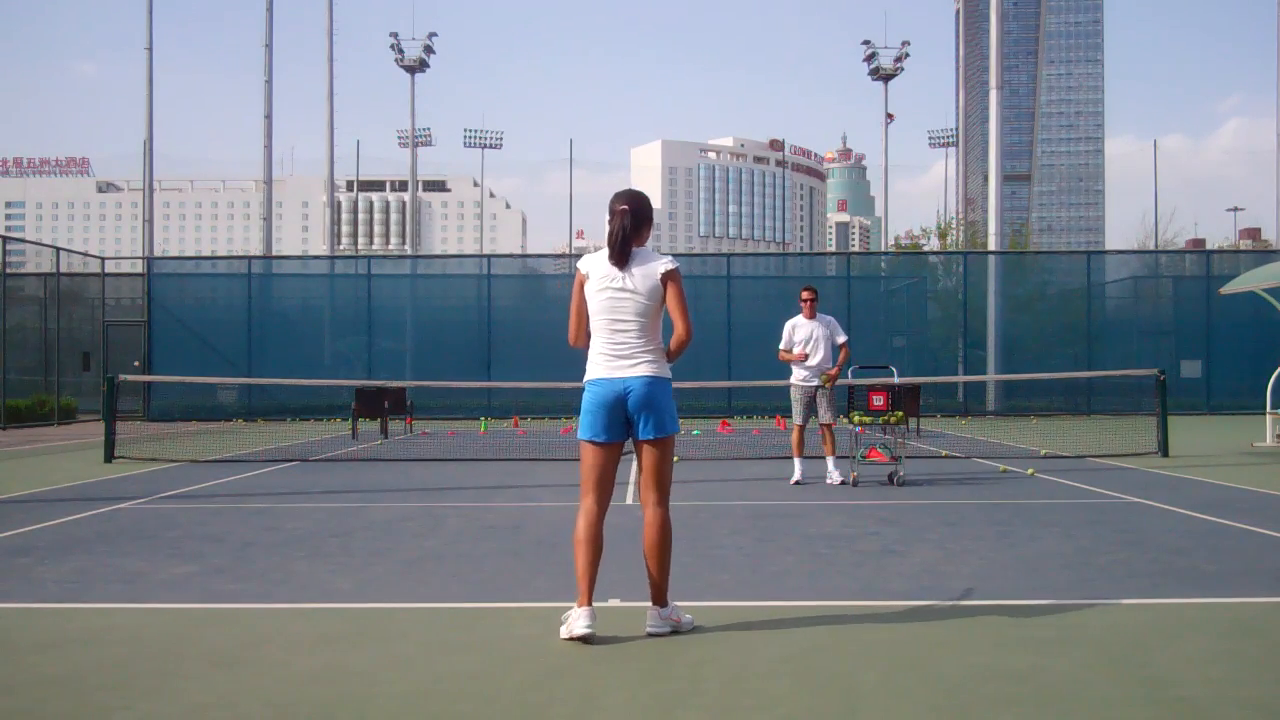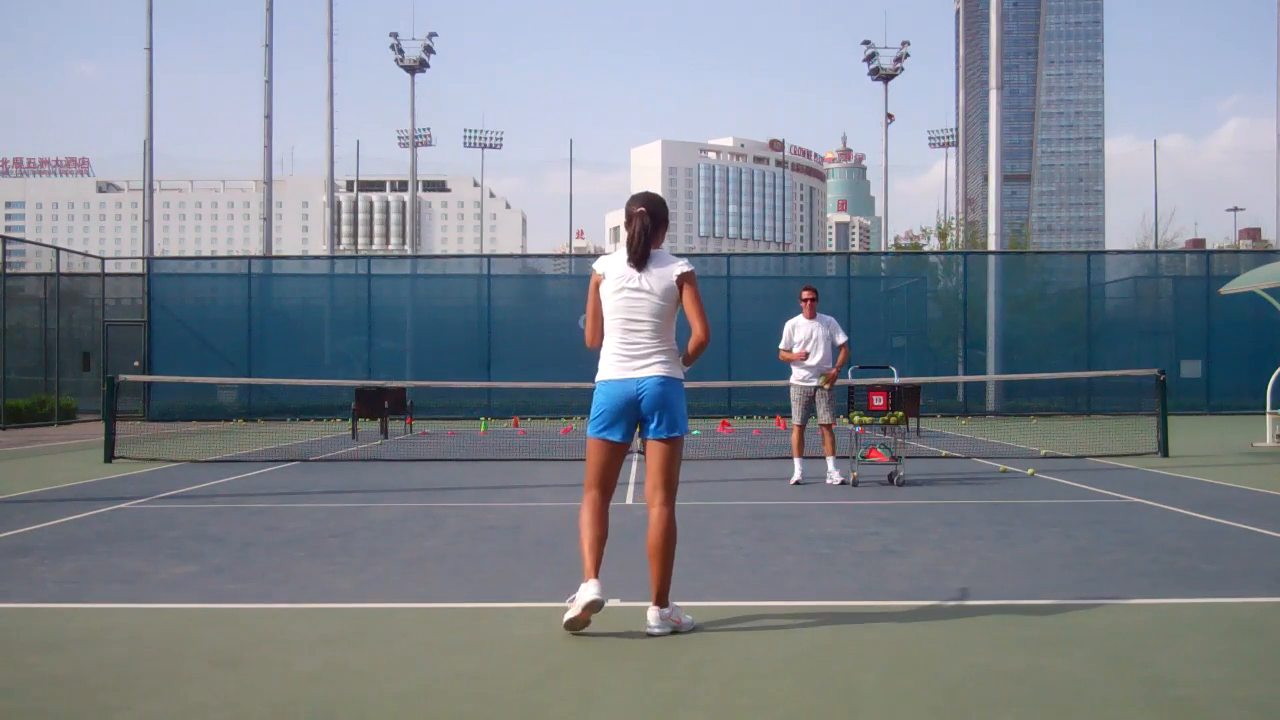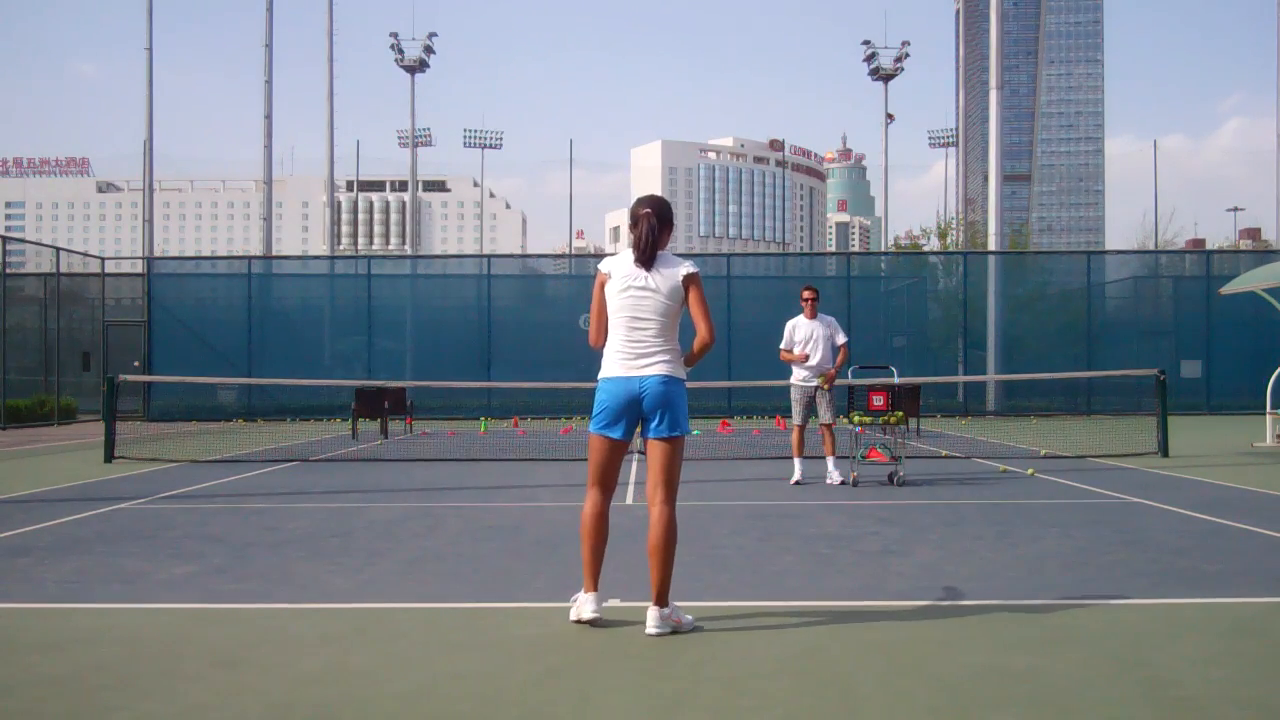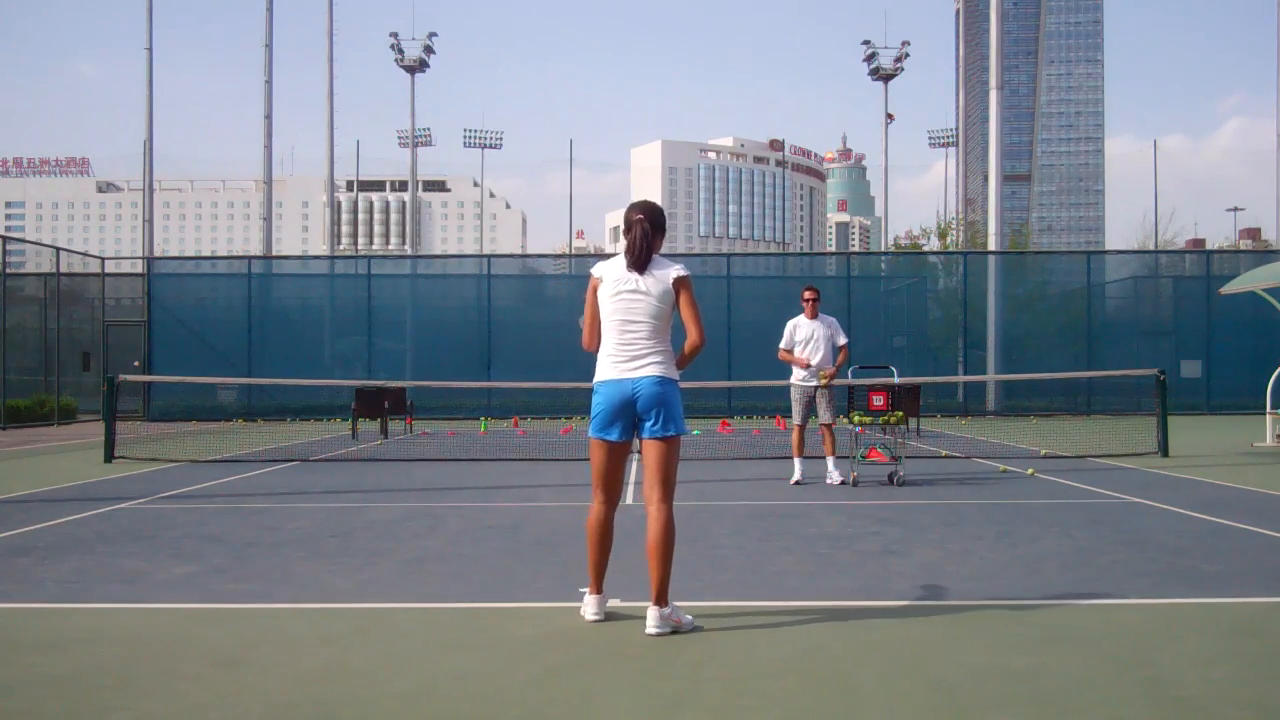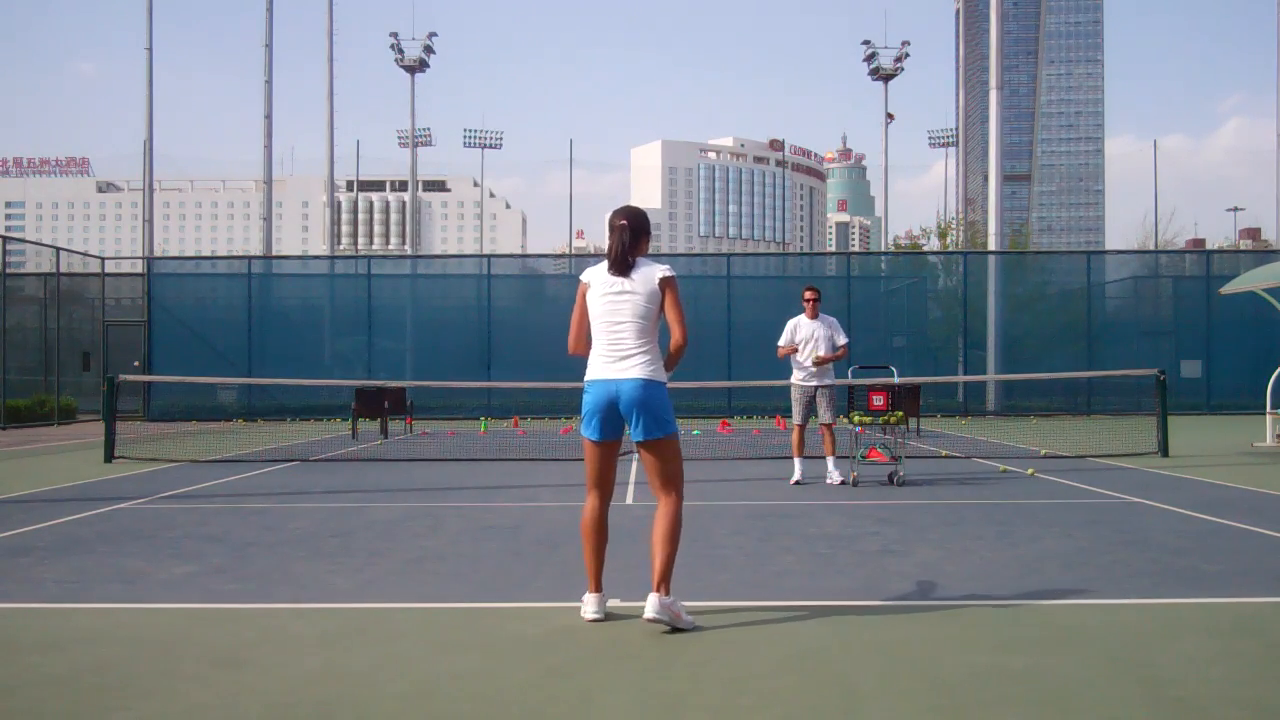
dt=0.2s
person 1, frame 1
left shoulder: (588, 267)
right shoulder: (663, 267)
left elbow: (577, 338)
right elbow: (684, 332)
right wrist: (661, 358)
left hip: (601, 385)
right hip: (650, 385)
left knee: (592, 503)
right knee: (654, 502)
left ankle: (583, 609)
right ankle: (658, 609)
person 1, frame 2
left shoulder: (603, 268)
right shoulder: (679, 270)
left elbow: (592, 338)
right elbow: (701, 334)
left hip: (613, 385)
right hip: (662, 386)
left knee: (596, 494)
right knee: (660, 501)
left ankle: (590, 582)
right ankle: (660, 609)
person 1, frame 3
left shoulder: (609, 268)
right shoulder: (684, 271)
left elbow: (596, 338)
right elbow: (706, 335)
left hip: (615, 383)
right hip: (664, 385)
left knee: (597, 493)
right knee: (661, 501)
left ankle: (589, 595)
right ankle: (659, 608)
person 1, frame 4
left shoulder: (601, 272)
right shoulder: (675, 274)
left elbow: (589, 341)
right elbow: (696, 338)
left hip: (610, 386)
right hip: (657, 386)
left knee: (603, 500)
right knee: (659, 502)
left ankle: (595, 596)
right ankle: (660, 607)
person 1, frame 5
left shoulder: (590, 277)
right shoulder: (660, 275)
left elbow: (575, 345)
right elbow: (679, 337)
left hip: (598, 386)
right hip: (643, 386)
left knee: (597, 496)
right knee: (669, 495)
left ankle: (594, 596)
right ankle: (660, 595)
person 2, frame 1
left shoulder: (829, 322)
right shoulder: (792, 324)
left elbow: (844, 348)
right elbow: (781, 355)
left wrist: (837, 368)
right wrist: (795, 357)
left hip: (824, 382)
right hip: (800, 382)
left knee: (826, 425)
right knee: (798, 426)
left ankle: (832, 470)
right ankle: (798, 471)
person 2, frame 2
left shoulder: (829, 322)
right shoulder: (791, 324)
left elbow: (844, 349)
right elbow: (782, 354)
left wrist: (836, 369)
right wrist: (795, 356)
left hip: (824, 382)
right hip: (799, 382)
left knee: (826, 425)
right knee: (798, 426)
left ankle: (832, 470)
right ankle: (798, 471)
person 2, frame 3
left shoulder: (830, 322)
right shoulder: (792, 324)
left elbow: (843, 349)
right elbow: (783, 354)
left wrist: (835, 370)
right wrist: (796, 357)
left hip: (824, 382)
right hip: (800, 382)
left knee: (827, 425)
right knee: (798, 426)
left ankle: (832, 470)
right ankle: (798, 471)
person 2, frame 4
left shoulder: (831, 323)
right shoulder: (793, 324)
left elbow: (844, 350)
right elbow: (781, 354)
left wrist: (835, 368)
right wrist: (797, 361)
left hip: (824, 382)
right hip: (800, 382)
left knee: (827, 425)
right knee: (798, 425)
left ankle: (832, 470)
right ankle: (797, 471)
person 2, frame 5
left shoulder: (831, 323)
right shoulder: (794, 323)
left elbow: (844, 350)
right elbow: (780, 352)
left wrist: (830, 358)
right wrist: (788, 350)
left hip: (825, 381)
right hip: (801, 381)
left knee: (827, 425)
right knee: (798, 425)
left ankle: (832, 470)
right ankle: (798, 471)
